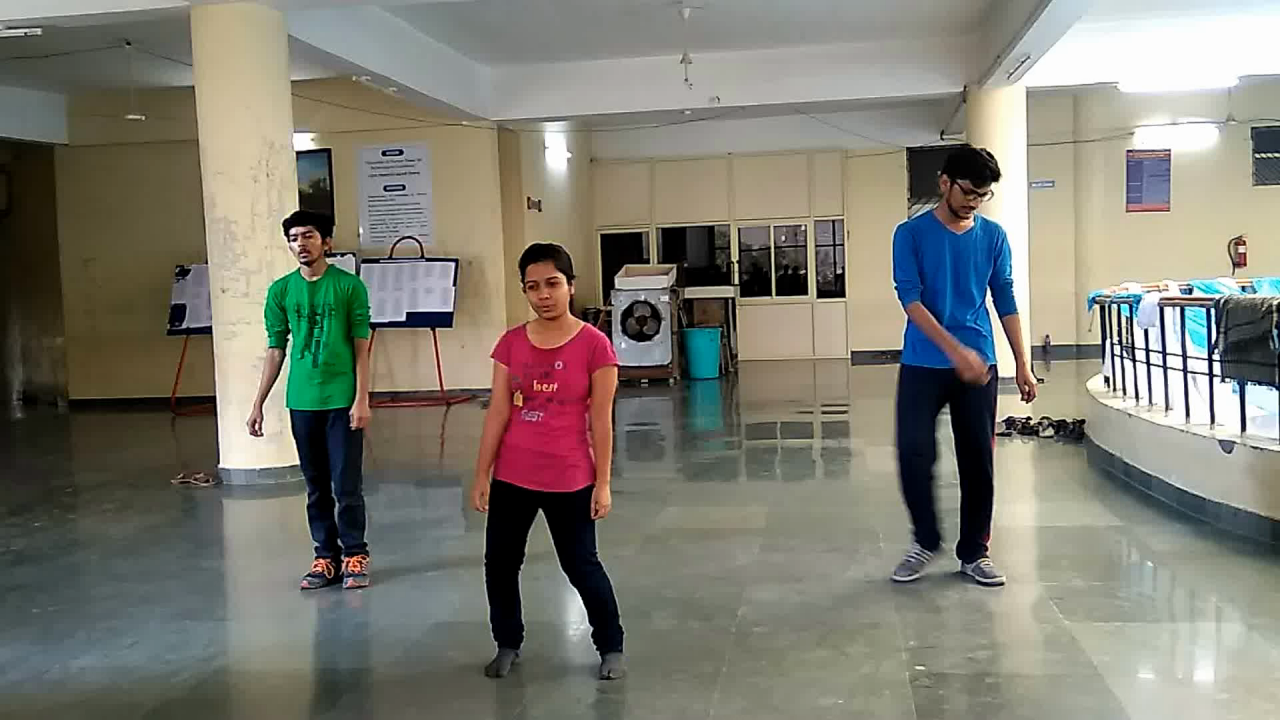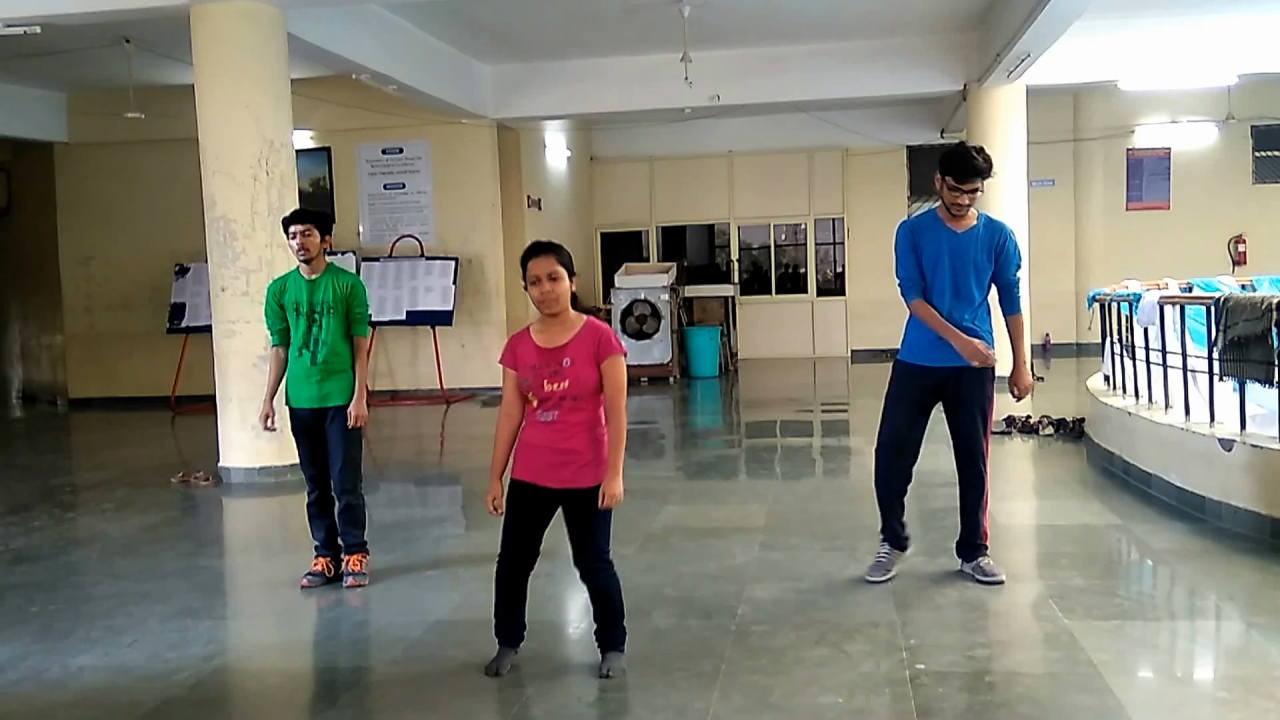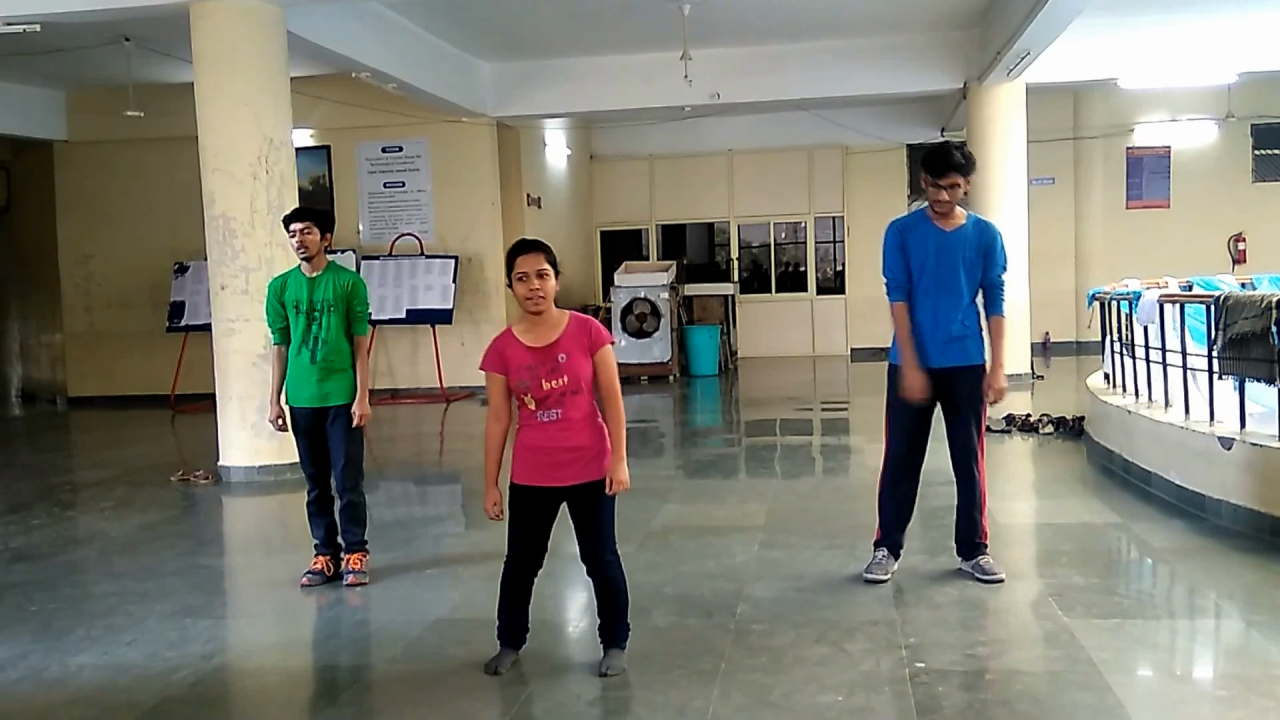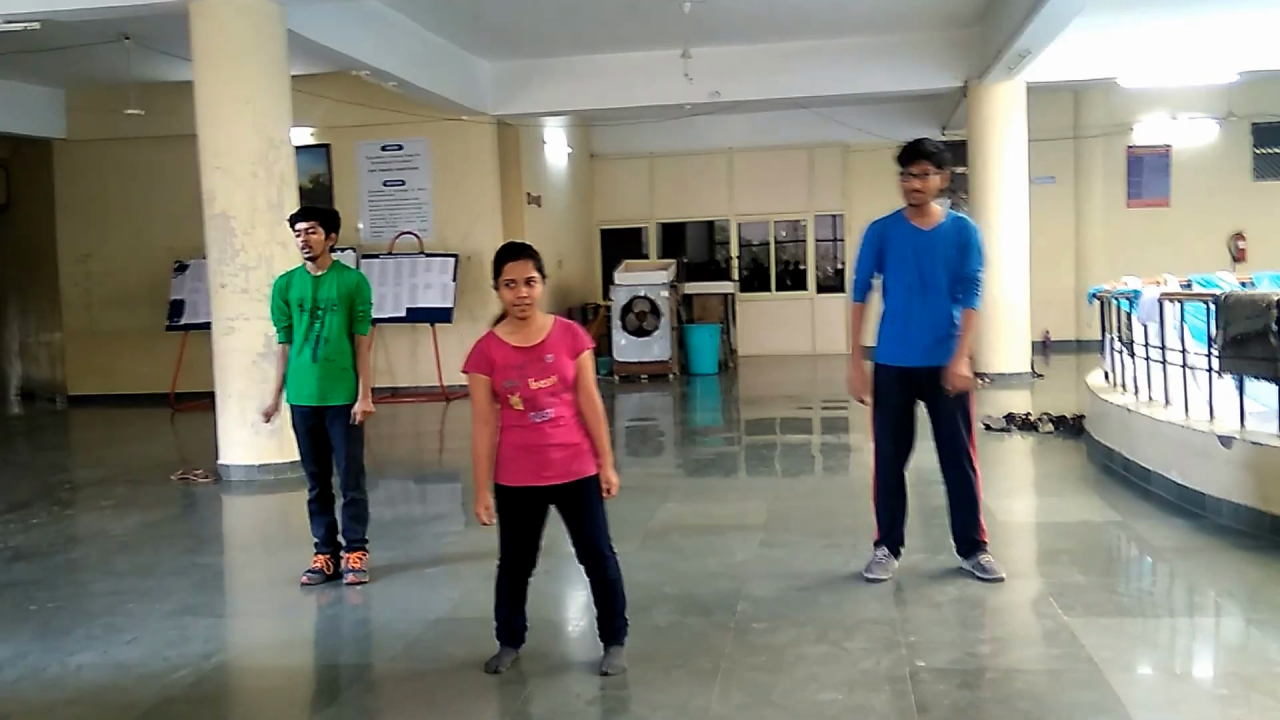
dt=0.2s
person 1, frame 1
left shoulder: (993, 237)
right shoulder: (912, 233)
left elbow: (1005, 302)
right elbow: (911, 299)
left wrist: (1022, 364)
right wrist: (955, 351)
left hip: (978, 363)
right hip: (923, 363)
left knee: (979, 460)
right knee: (914, 451)
left ankle: (974, 552)
right ankle: (926, 541)
person 1, frame 2
left shoulder: (997, 234)
right shoulder: (913, 231)
left elbow: (1011, 300)
right elbow: (913, 296)
left wrist: (1021, 363)
right wrist: (958, 340)
left hip: (975, 364)
right hip: (920, 359)
left knee: (974, 459)
right knee: (892, 450)
left ankle: (973, 551)
right ankle: (892, 541)
person 1, frame 3
left shoulder: (985, 234)
right shoulder: (901, 232)
left elbow: (995, 303)
right elbow: (898, 299)
left wrist: (997, 368)
right wrist: (909, 364)
left hip: (966, 365)
right hip: (913, 365)
left knee: (969, 458)
right knee: (900, 457)
left ankle: (973, 549)
right ankle: (887, 547)
person 1, frame 4
left shoulder: (963, 231)
right shoulder: (881, 232)
left elbow: (970, 297)
right elbow: (860, 295)
left wrist: (962, 357)
right wrist: (856, 362)
left hip: (945, 362)
right hip: (893, 364)
left knee: (959, 456)
right knee: (889, 457)
left ankle: (973, 547)
right ankle: (887, 546)
person 2, frame 1
left shoulder: (593, 344)
right shoulder: (511, 343)
left elbow: (601, 420)
right elbow: (498, 412)
left wrist: (602, 484)
right wrist: (482, 475)
left hip: (570, 480)
right hip: (512, 478)
left knee: (581, 566)
right knee: (500, 563)
left ankle: (611, 647)
right ankle: (508, 644)
person 2, frame 2
left shoulder: (599, 337)
right shoulder: (518, 346)
left elbow: (615, 410)
right elbow: (511, 415)
left wrist: (614, 474)
right wrist: (495, 478)
left hip: (585, 476)
right hip: (530, 476)
left knee: (594, 564)
right knee: (513, 560)
left ankle: (613, 646)
right ankle: (508, 643)
person 2, frame 3
left shoulder: (587, 331)
right shoulder: (502, 348)
left elbow: (611, 398)
right elbow: (498, 419)
left wrist: (619, 460)
right wrist: (491, 484)
left hip: (589, 470)
right hip: (531, 476)
left knee: (601, 559)
right knee: (521, 561)
left ankle: (615, 644)
right ankle: (510, 643)
person 2, frame 4
left shoulder: (570, 335)
right shoulder: (486, 350)
left elbow: (589, 401)
right elbow: (482, 423)
left wrist: (607, 462)
right wrist: (482, 489)
left hip: (576, 470)
right hip: (516, 478)
left knee: (598, 556)
right knee: (515, 563)
left ankle: (614, 641)
right ankle: (509, 642)
person 3, frame 1
left shoulder: (349, 286)
right shoulder: (280, 291)
left elbow: (361, 348)
right elbow: (275, 351)
left wrist: (362, 398)
right wrist: (258, 404)
left hip: (342, 399)
right hip: (302, 401)
left knee: (347, 484)
right knee: (316, 486)
left ankle: (355, 555)
right ankle: (325, 556)
person 3, frame 2
left shoulder: (348, 284)
right shoulder: (279, 289)
left elbow: (360, 346)
right elbow: (279, 349)
left wrist: (360, 397)
right wrist: (268, 400)
left hip: (341, 397)
right hip: (301, 400)
left knee: (346, 482)
right knee: (315, 484)
left ankle: (355, 554)
right ankle: (325, 555)
person 3, frame 3
left shoulder: (349, 282)
right shoulder: (280, 287)
left elbow: (360, 344)
right elbow: (280, 347)
left wrist: (362, 396)
right wrist: (275, 401)
left hip: (342, 397)
right hip: (302, 399)
left knee: (348, 480)
right knee: (316, 482)
left ankle: (355, 553)
right ankle: (325, 554)
person 3, frame 4
left shoulder: (352, 281)
right shoulder: (285, 285)
left elbow: (362, 342)
right elbow: (284, 344)
left wrist: (365, 394)
right wrist: (275, 395)
left hip: (342, 396)
right hip: (303, 397)
left knee: (350, 478)
right knee: (316, 480)
left ankle: (355, 551)
right ankle: (325, 552)
